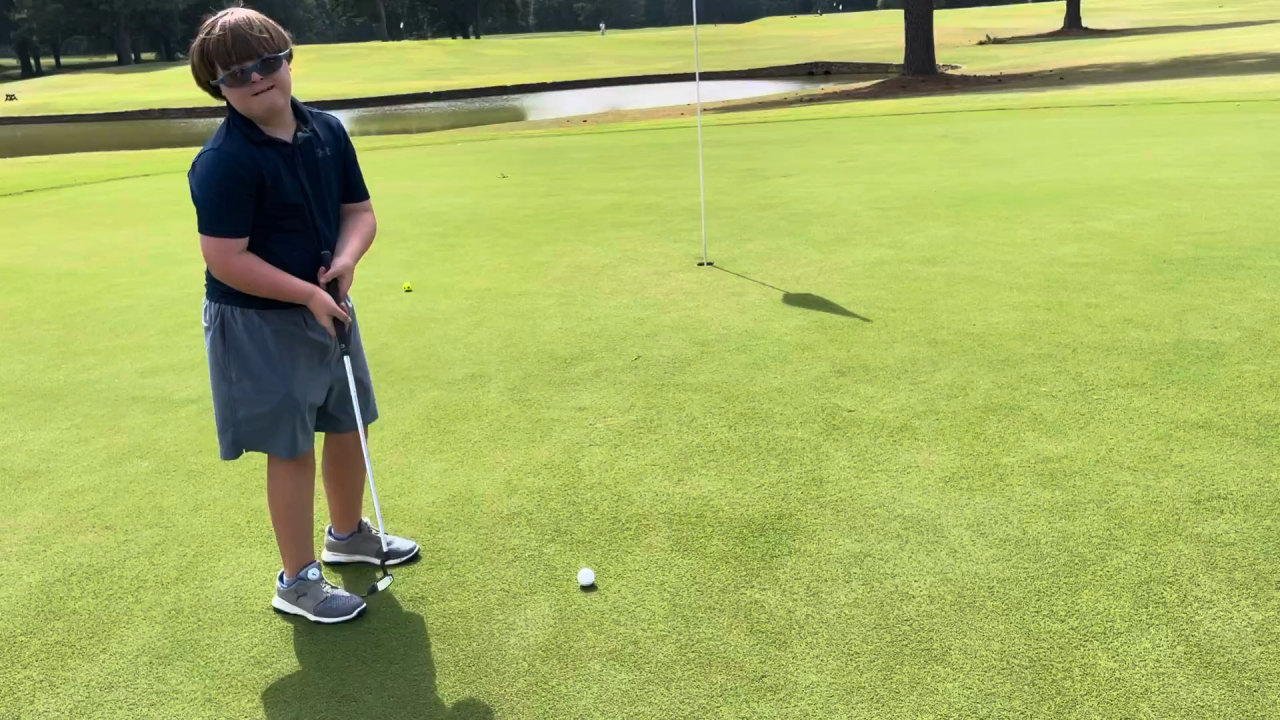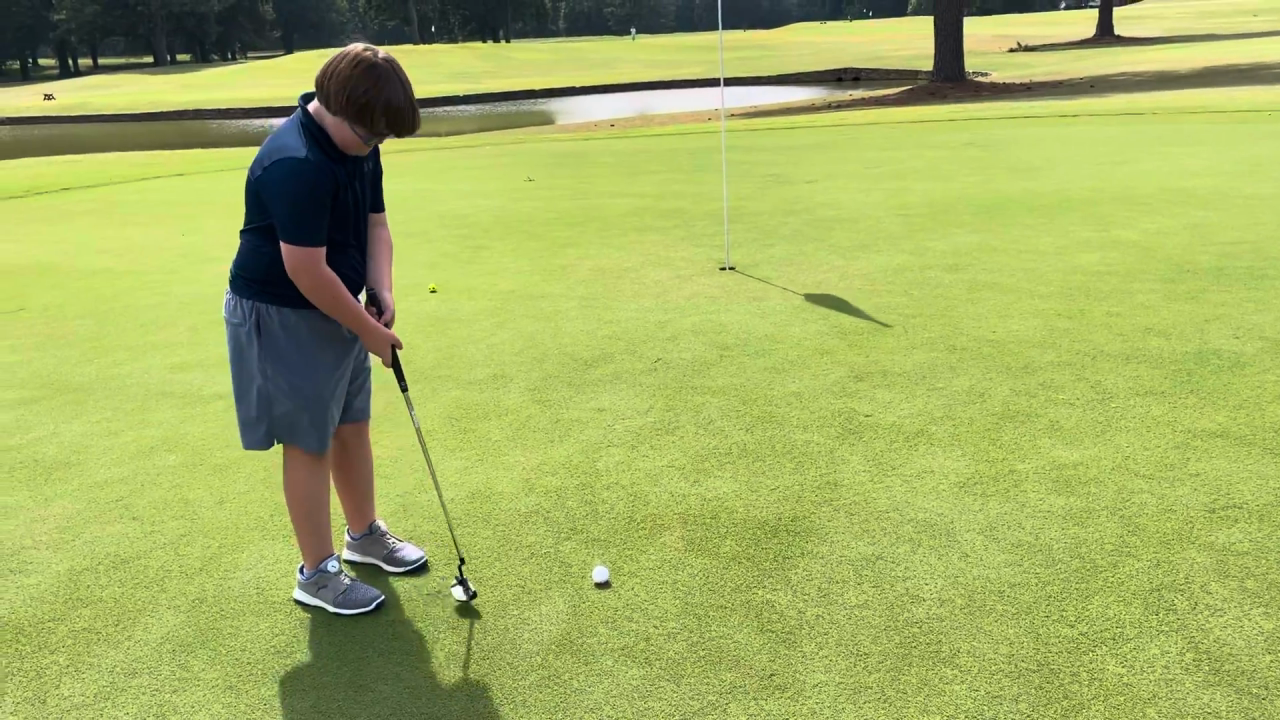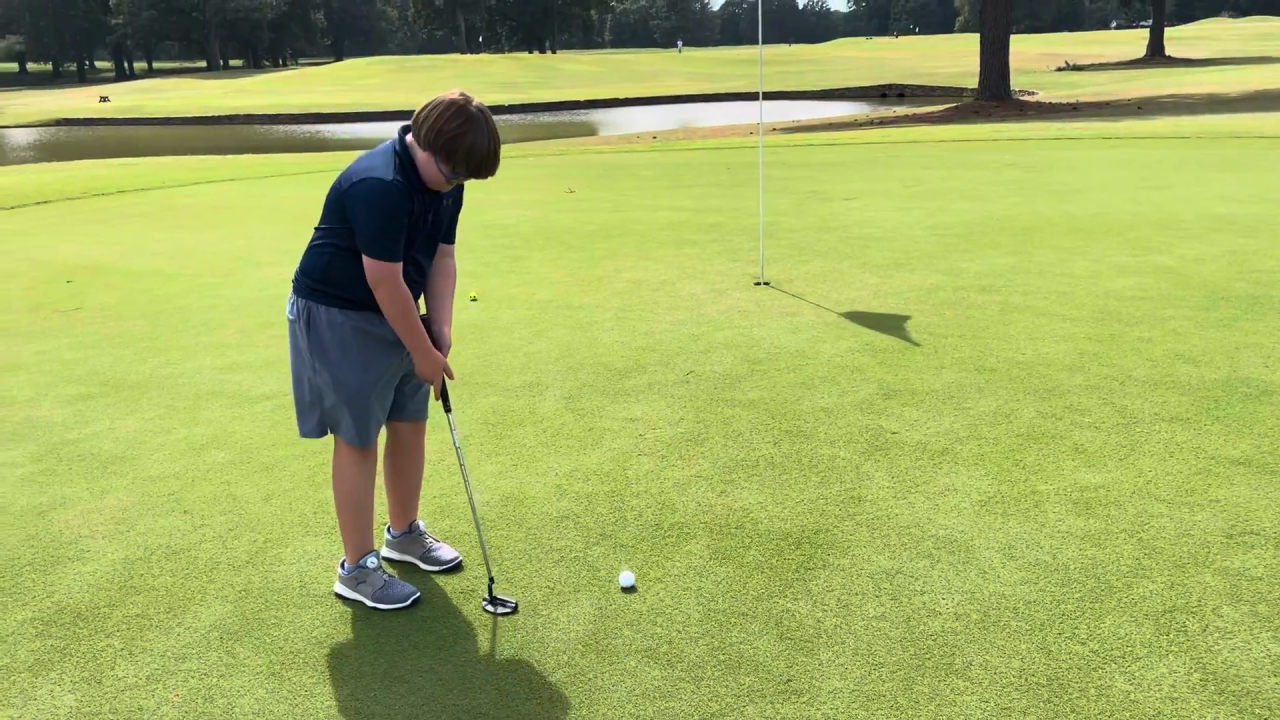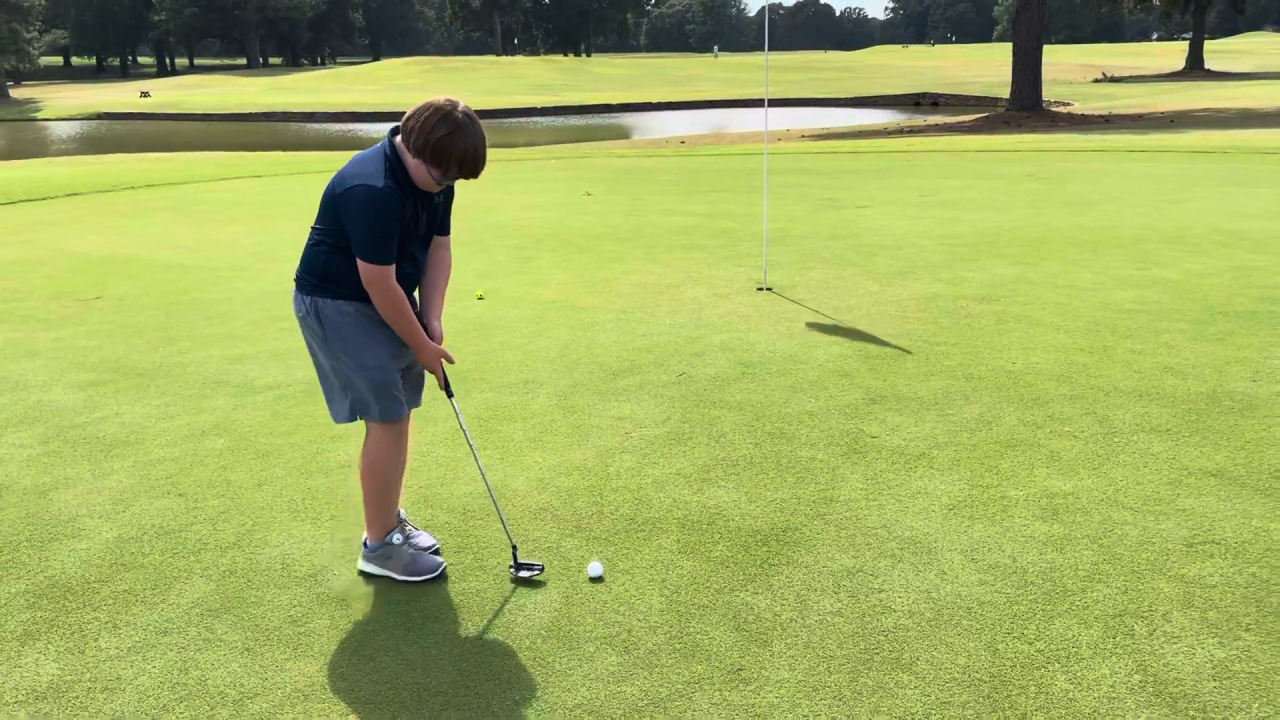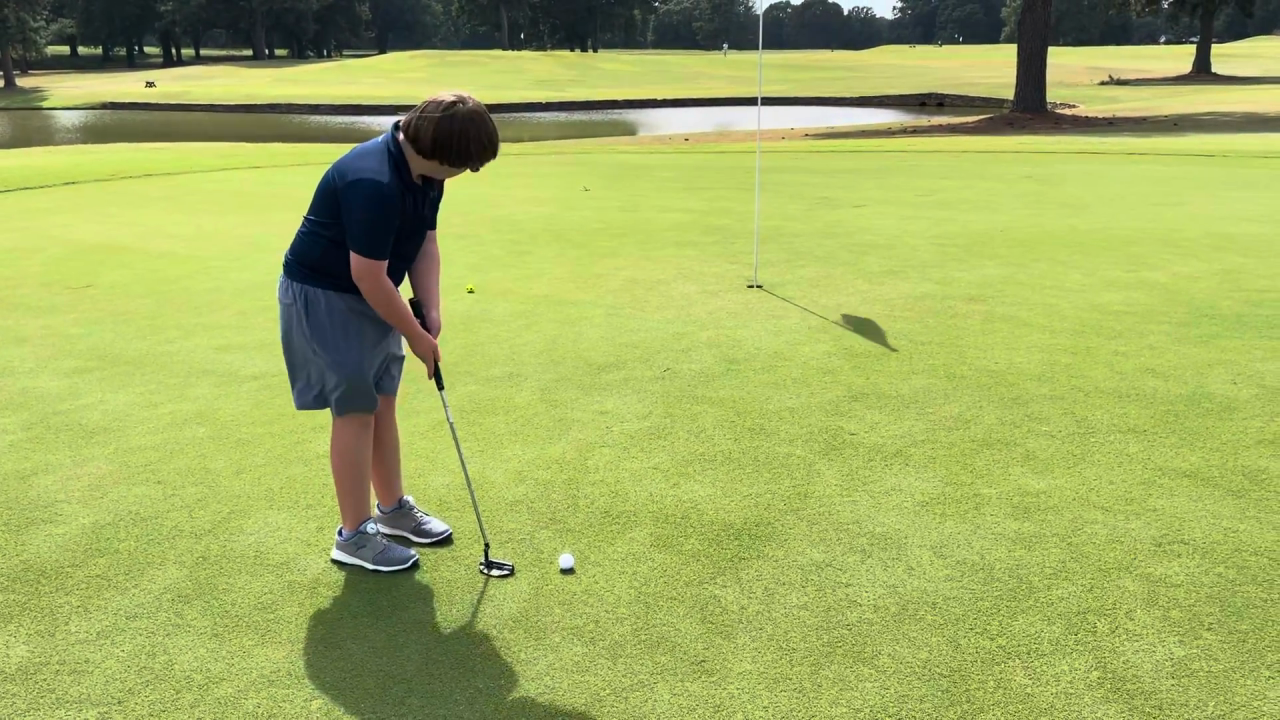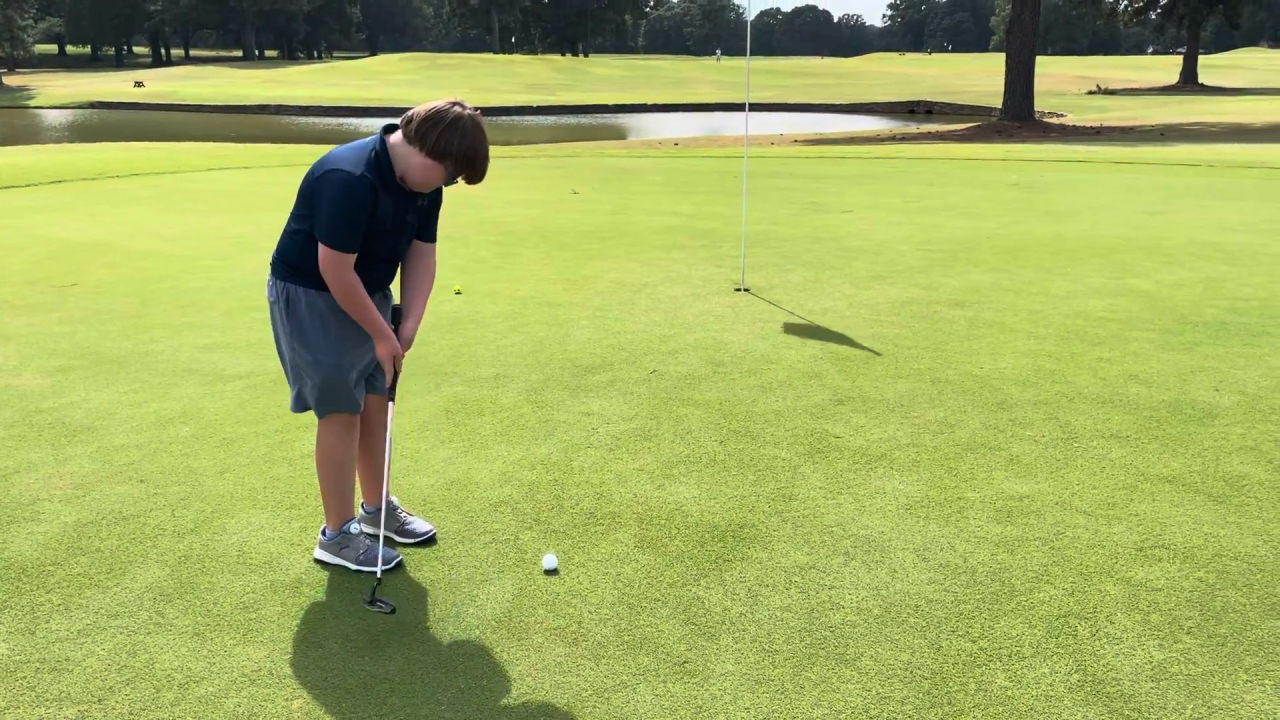
dt=0.7s
person 1, frame 1
left shoulder: (326, 132)
right shoulder: (223, 162)
left elbow: (360, 214)
right elbow: (226, 262)
left wrist: (343, 265)
right wrist: (307, 295)
left hip: (324, 308)
right hip: (256, 323)
left knee: (349, 425)
right knee: (290, 449)
left ankle: (348, 532)
right ankle: (297, 581)
person 1, frame 2
left shoulder: (359, 147)
right shoulder: (295, 166)
left elbow: (375, 225)
right elbow: (305, 269)
left wrist: (382, 294)
right wrist: (366, 328)
left hip: (336, 309)
right hip: (279, 316)
left knee: (352, 425)
right knee: (309, 442)
left ankle: (364, 533)
right ankle: (316, 572)
person 1, frame 3
left shoulder: (445, 181)
right shoulder: (379, 186)
left elbow: (441, 256)
right elbow: (385, 283)
left wrist: (441, 327)
right wrist: (424, 353)
left hip: (395, 313)
right hip: (336, 317)
left knee: (410, 422)
right knee: (357, 437)
left ankle: (404, 532)
right ankle: (357, 568)
person 1, frame 4
left shoulder: (434, 177)
right shoulder: (371, 191)
left elbow: (438, 246)
right elbow: (379, 284)
left wrist: (432, 318)
right wrist: (421, 345)
left hip: (388, 303)
right hip: (336, 304)
left knee: (397, 413)
right knee: (388, 417)
left ankle: (386, 517)
right ankle: (379, 545)
person 1, frame 5
left shoulder: (424, 173)
right shoulder: (373, 184)
left elbow: (425, 242)
right elbow: (369, 277)
left wrist: (431, 311)
right wrist: (415, 335)
left hip: (369, 295)
right hip: (323, 295)
left knee: (382, 403)
right knee: (355, 410)
left ankle: (393, 508)
right ankle: (354, 535)
person 1, frame 6
left shoulder: (422, 182)
right shoulder: (349, 179)
left elbow: (420, 253)
right elbow: (334, 270)
left wrist: (409, 324)
right wrist: (381, 334)
left hip: (366, 292)
right hip: (311, 295)
left knee: (376, 401)
right knee: (341, 410)
left ankle: (377, 508)
right ankle: (337, 534)
